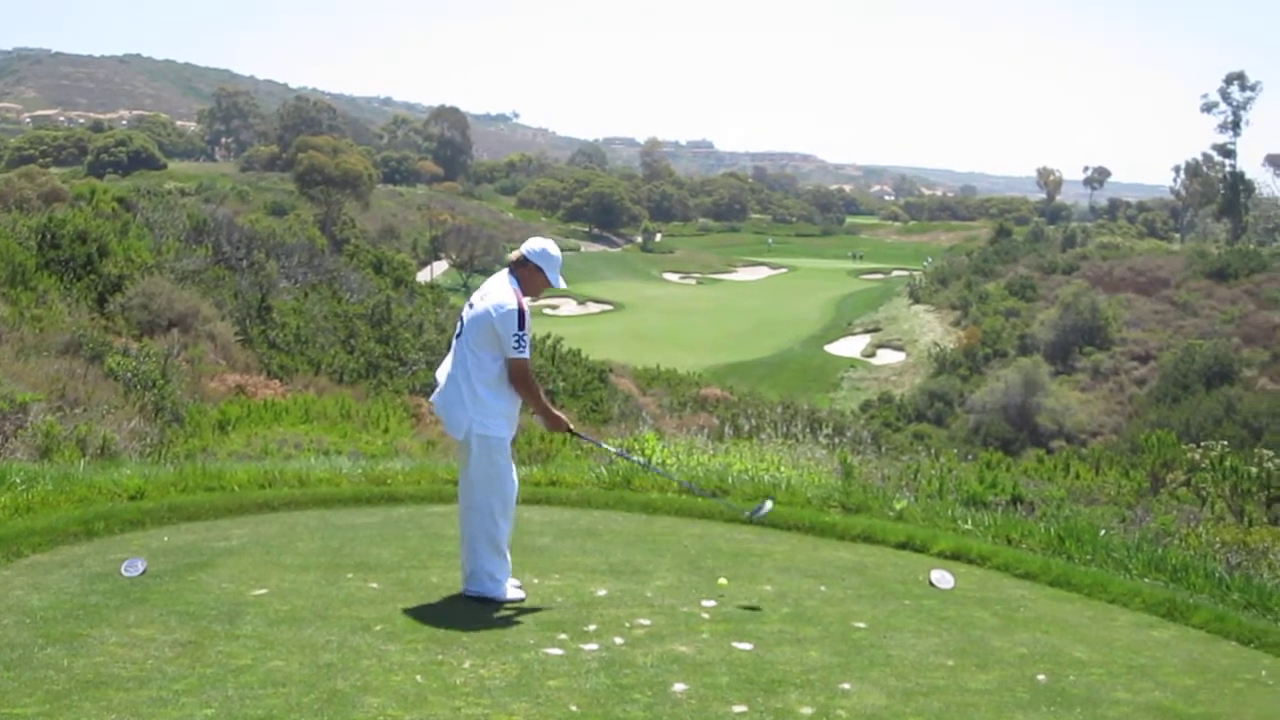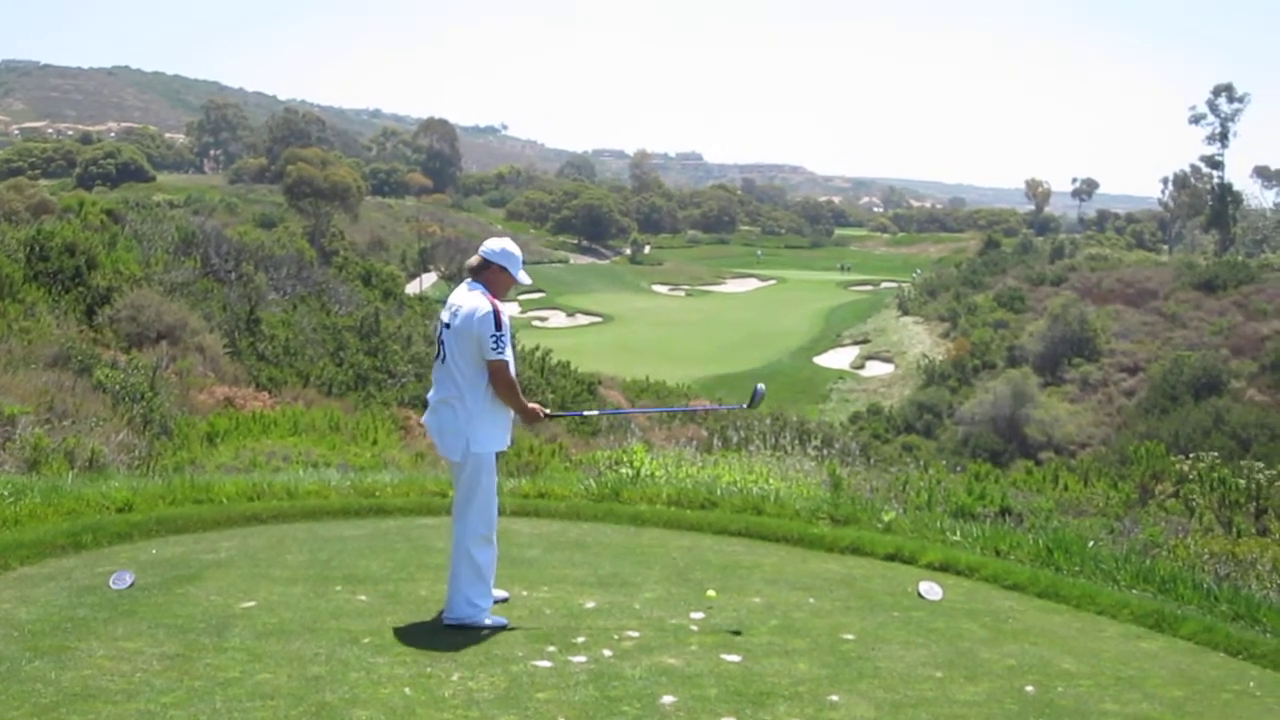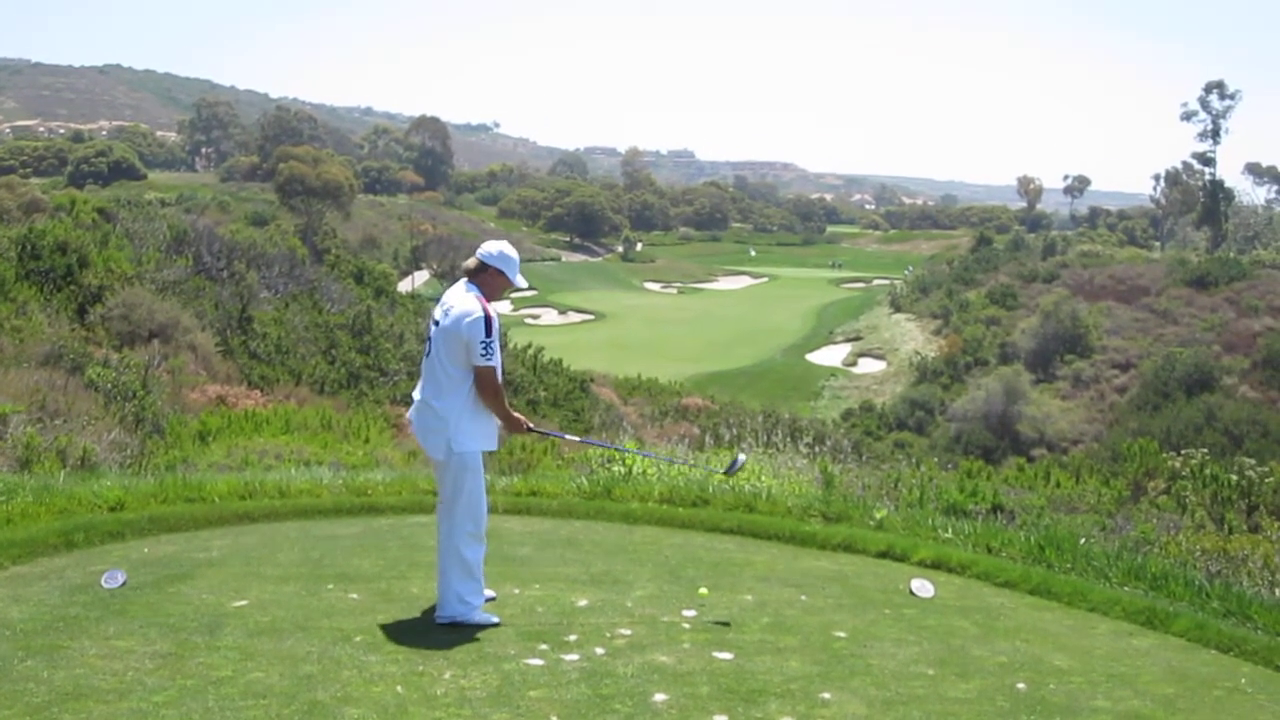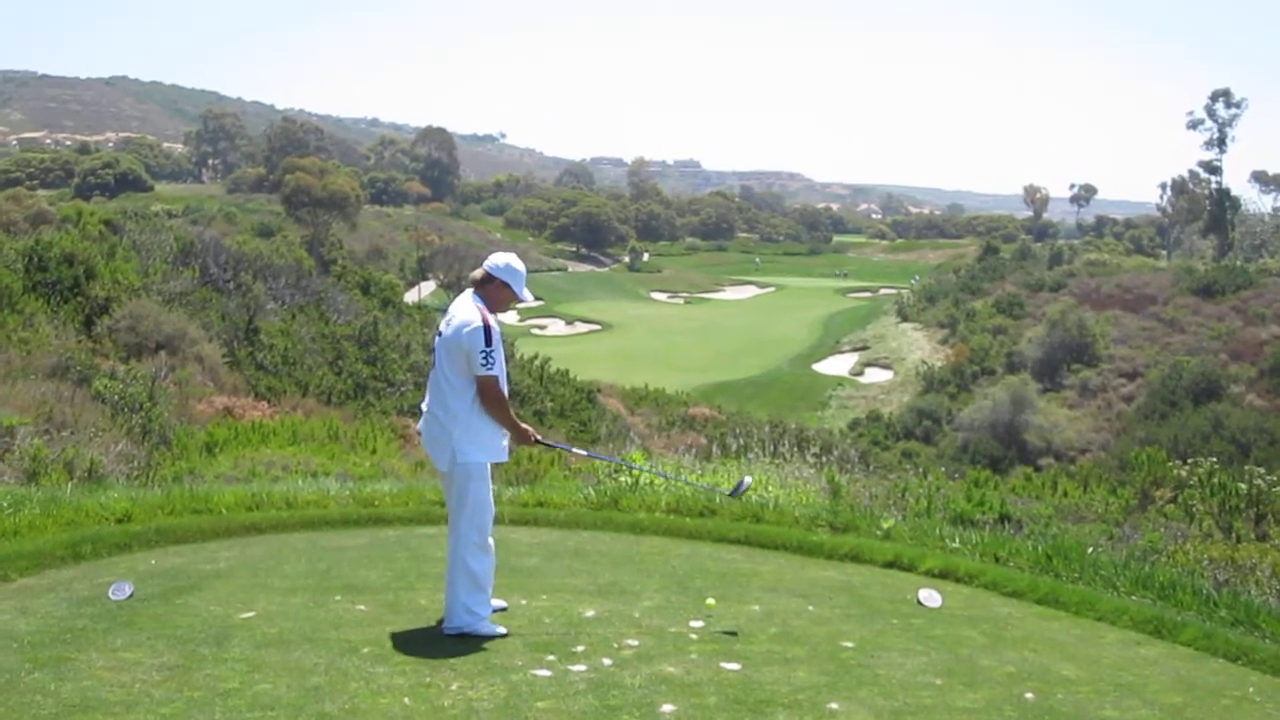
dt=0.5s
person 1, frame 1
left shoulder: (496, 285)
right shoulder: (512, 307)
right elbow: (520, 375)
left wrist: (539, 407)
right wrist: (548, 414)
left hip: (470, 404)
right hip: (480, 411)
left knee: (479, 493)
right knee: (497, 494)
left ankle: (484, 573)
right ankle: (487, 581)
person 1, frame 2
left shoulder: (458, 298)
right shoulder: (488, 311)
right elbow: (500, 379)
left wrist: (516, 407)
right wrist: (525, 409)
left hip: (457, 418)
right hip: (471, 427)
left knee: (473, 511)
right knee: (476, 517)
left ankle: (474, 589)
right ankle: (466, 608)
person 1, frame 3
left shoulder: (454, 295)
right shoulder: (480, 315)
right elbow: (487, 384)
left wrist: (500, 416)
right wrist: (508, 418)
left hip: (443, 417)
right hip: (456, 427)
left knee: (458, 511)
right knee: (467, 516)
left ankle: (463, 586)
right ankle: (457, 605)
person 1, frame 4
left shoulder: (462, 306)
right shoulder: (480, 324)
right elbow: (490, 393)
left wrist: (507, 427)
right wrist: (517, 429)
left hip: (459, 431)
right hip: (464, 438)
left knee: (476, 519)
right knee: (472, 526)
left ankle: (474, 597)
right ankle: (465, 616)
